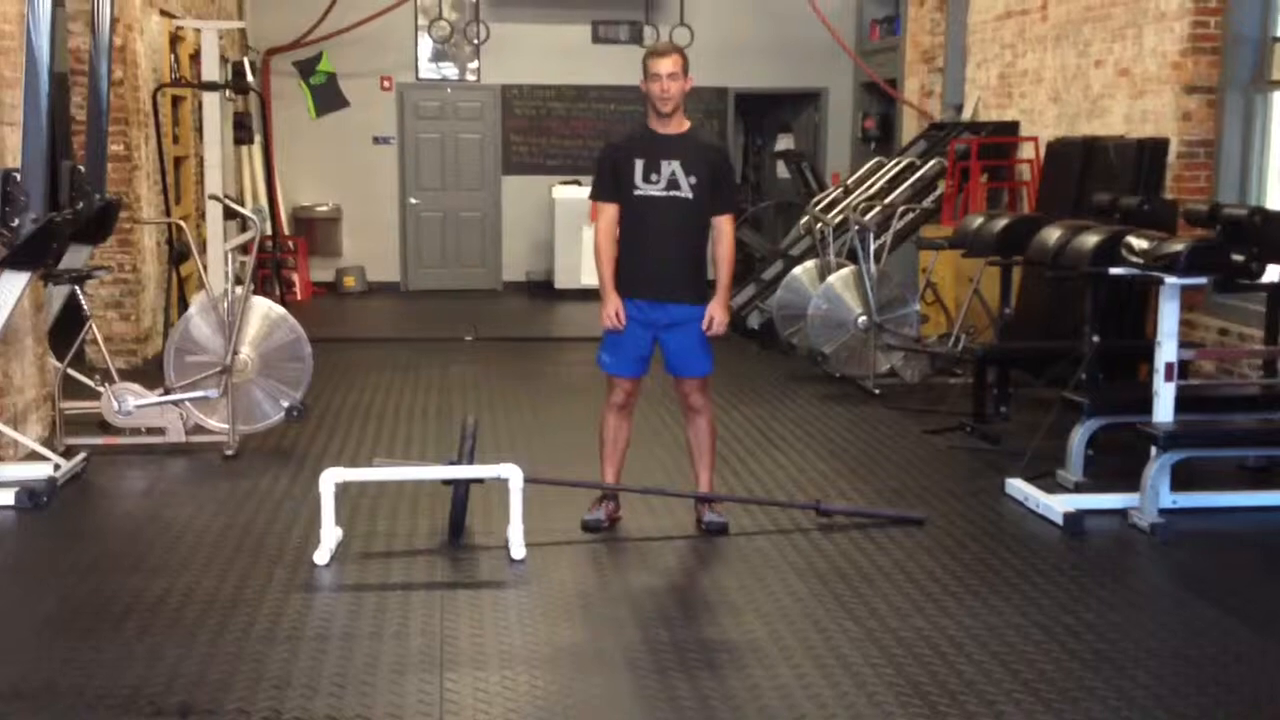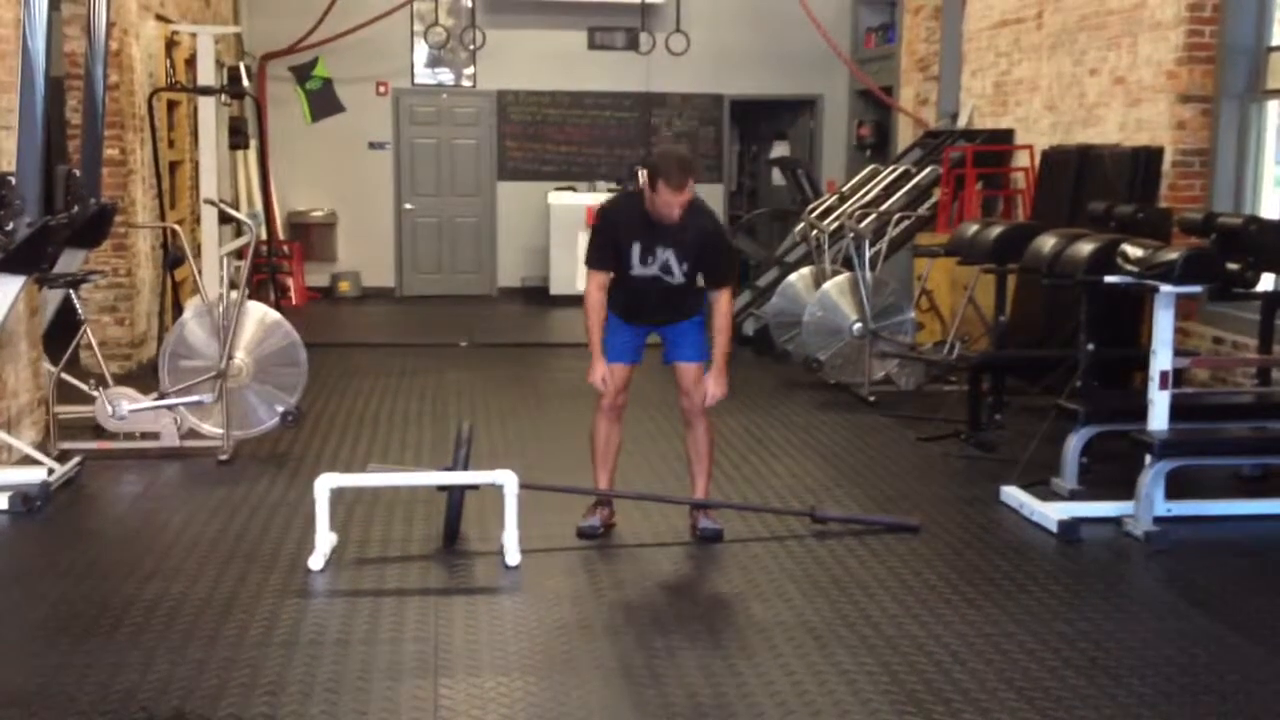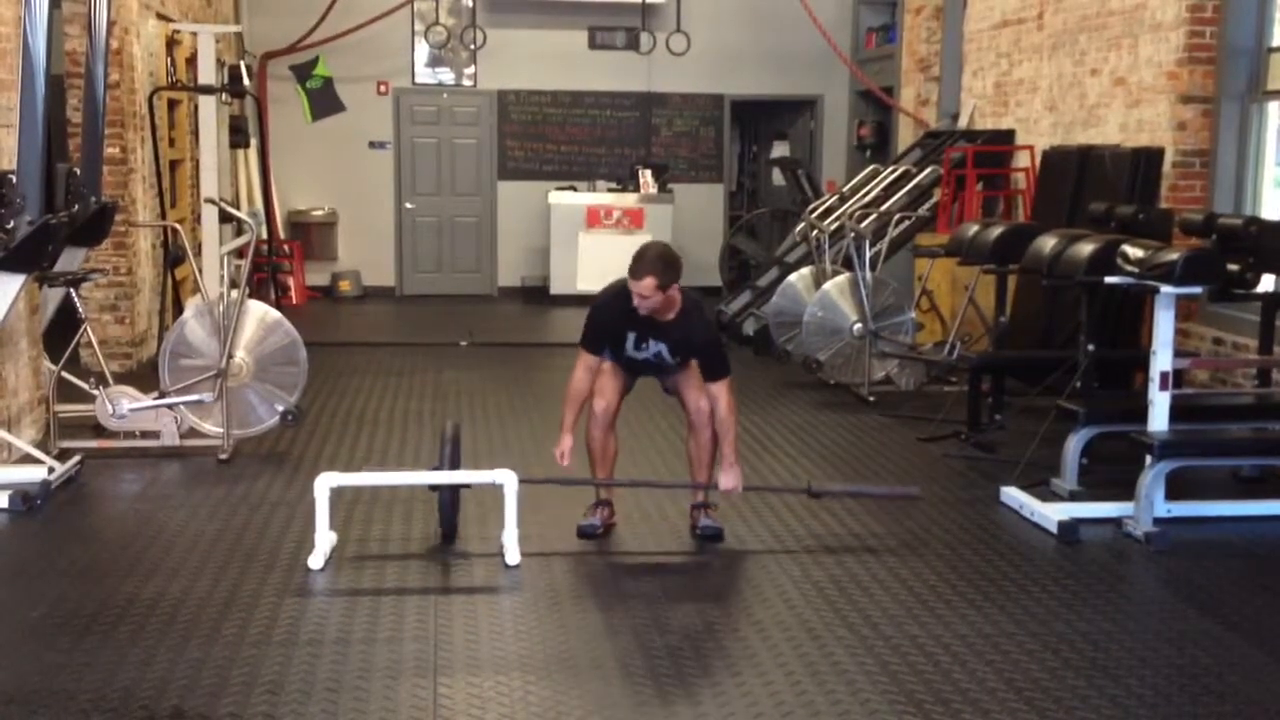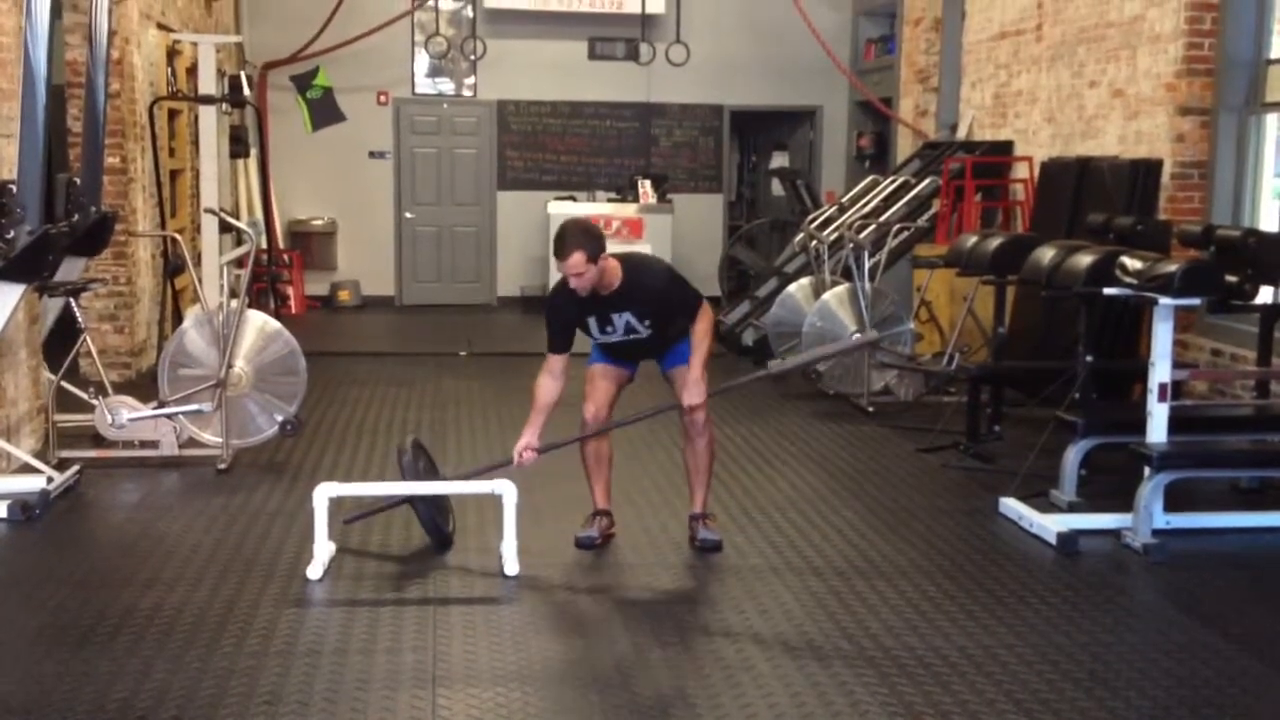
dt=1s
person 1, frame 1
left shoulder: (711, 156)
right shoulder: (619, 153)
left elbow: (723, 230)
right elbow: (605, 226)
left wrist: (721, 298)
right wrist: (608, 293)
left hip: (689, 304)
right hip: (631, 300)
left knee: (696, 399)
right knee: (620, 397)
left ankle: (705, 498)
right ankle: (609, 496)
person 1, frame 2
left shoulder: (706, 226)
right shoulder: (615, 215)
left elbow: (721, 297)
right elbow: (597, 286)
left wrist: (718, 369)
right wrist: (597, 356)
left hip: (683, 316)
right hip: (625, 314)
left knee: (695, 404)
right knee: (609, 400)
left ankle: (700, 507)
right ankle: (603, 504)
person 1, frame 3
left shoulder: (697, 322)
right shoulder: (610, 302)
left elbow: (721, 396)
right elbow: (586, 367)
left wrist: (729, 464)
right wrist: (567, 432)
left hip: (678, 361)
right hip: (621, 356)
left knee: (702, 410)
right knee: (601, 409)
left ankle: (700, 506)
right ankle: (603, 504)
person 1, frame 4
left shoulder: (653, 276)
right shoulder: (564, 299)
left elbow: (703, 315)
right elbow: (553, 371)
left wrist: (695, 377)
right wrist: (531, 431)
left hip: (673, 339)
right hip: (613, 347)
left knee: (696, 417)
right knee: (592, 415)
left ankle: (700, 516)
right ankle: (602, 514)
